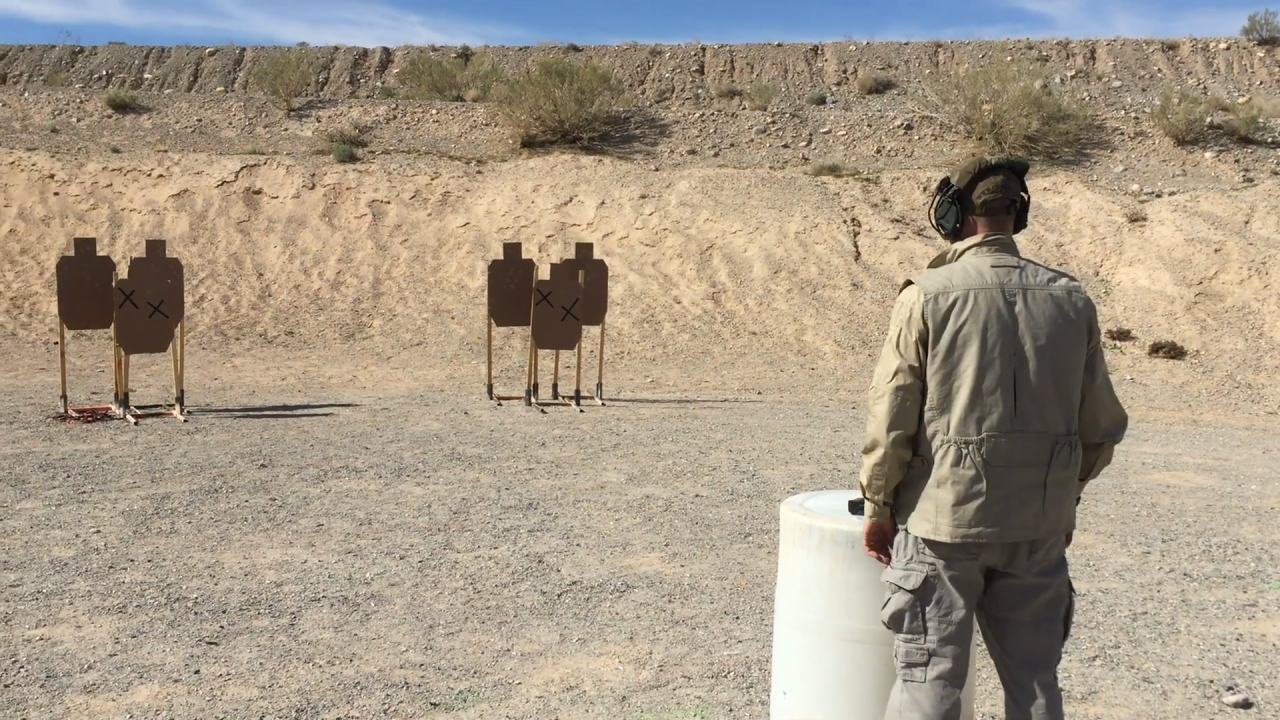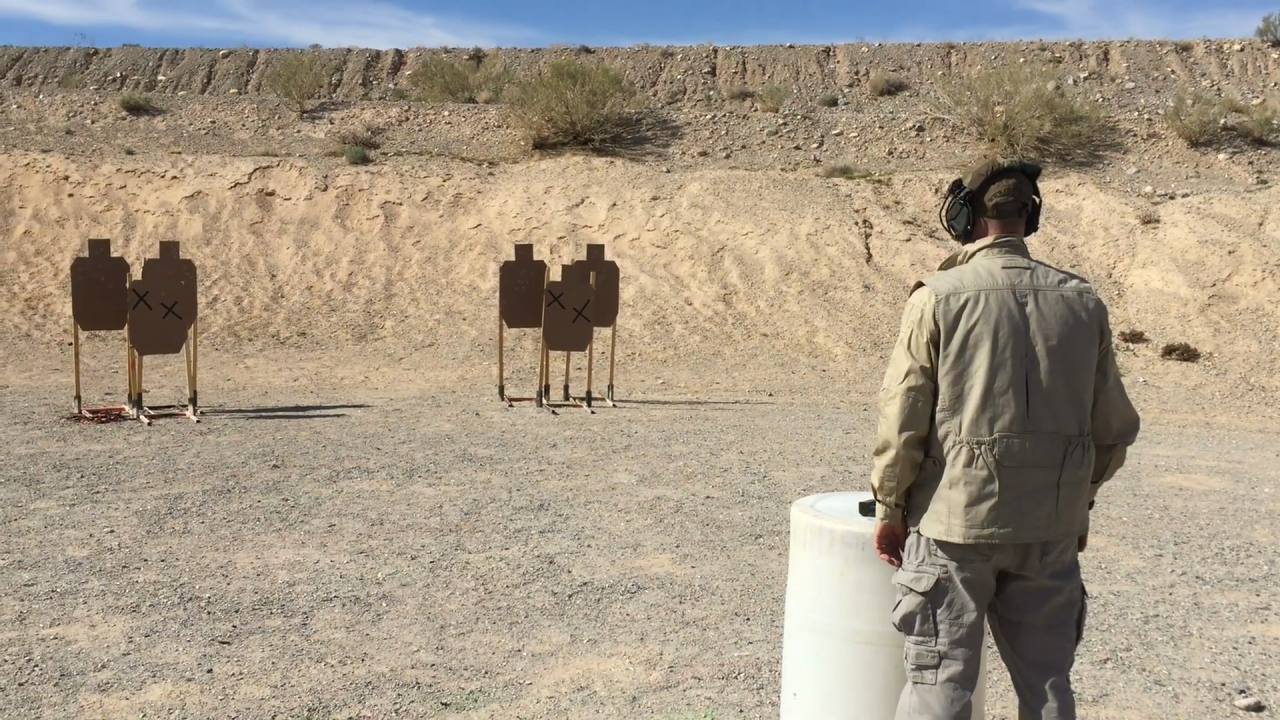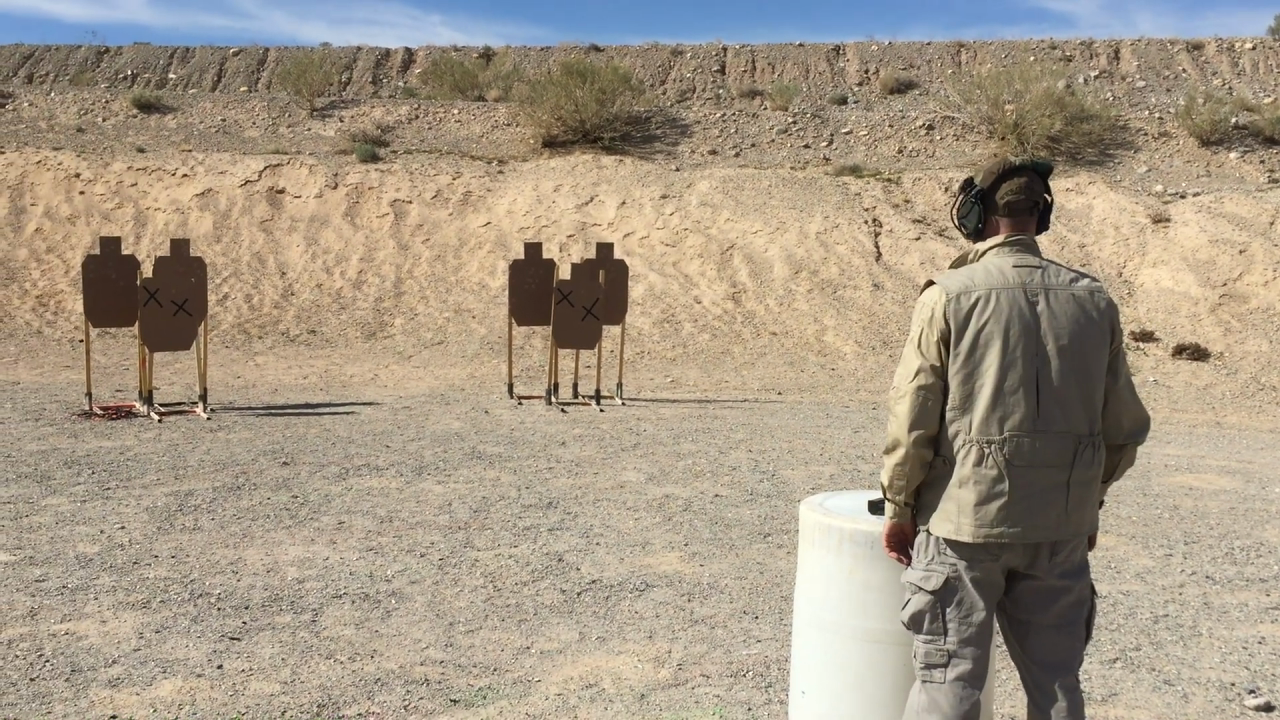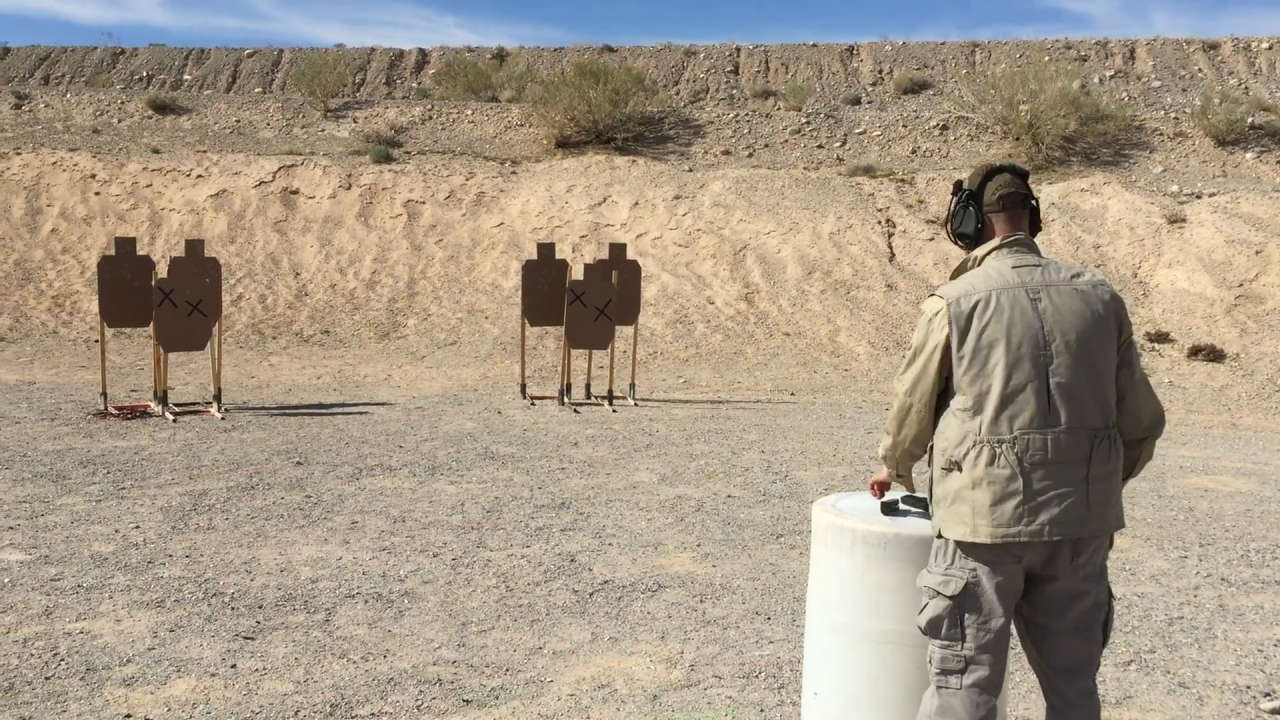
dt=0.4s
person 1, frame 1
left shoulder: (928, 296)
right shoulder: (1070, 300)
left elbow: (890, 418)
right elbow: (1100, 425)
left wrist: (877, 506)
right wrist: (1065, 494)
left hip: (945, 517)
right hip: (1038, 524)
person 1, frame 2
left shoulder: (939, 298)
right shoulder: (1082, 302)
left elbow: (902, 418)
right elbow: (1112, 426)
left wrist: (889, 508)
right wrist: (1080, 501)
left hip: (957, 519)
right hip: (1050, 525)
person 1, frame 3
left shoulder: (949, 296)
right shoulder: (1093, 301)
left elbow: (913, 416)
right elbow: (1123, 426)
left wrist: (897, 507)
right wrist: (1088, 500)
left hip: (966, 517)
right hip: (1060, 525)
person 1, frame 4
left shoulder: (953, 303)
right shoulder: (1098, 297)
left elbow: (912, 407)
right elbow: (1140, 422)
left wrist: (893, 467)
left hip: (984, 517)
right hip: (1079, 522)
